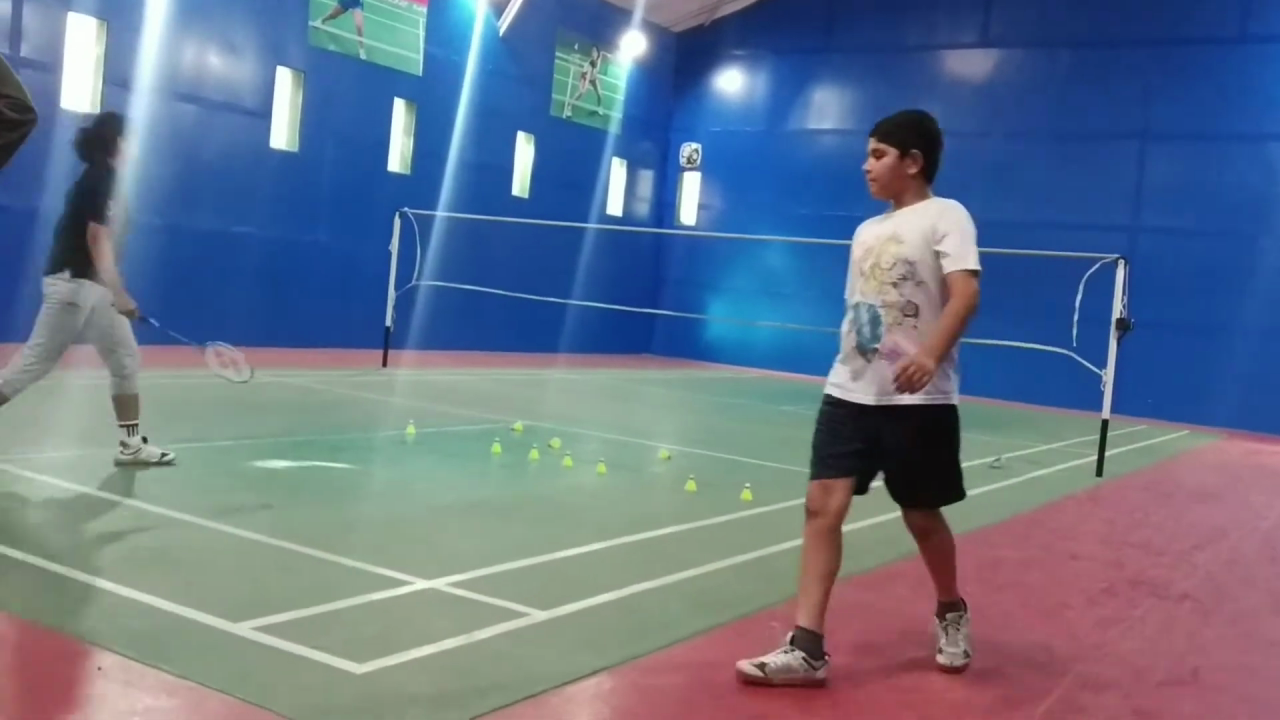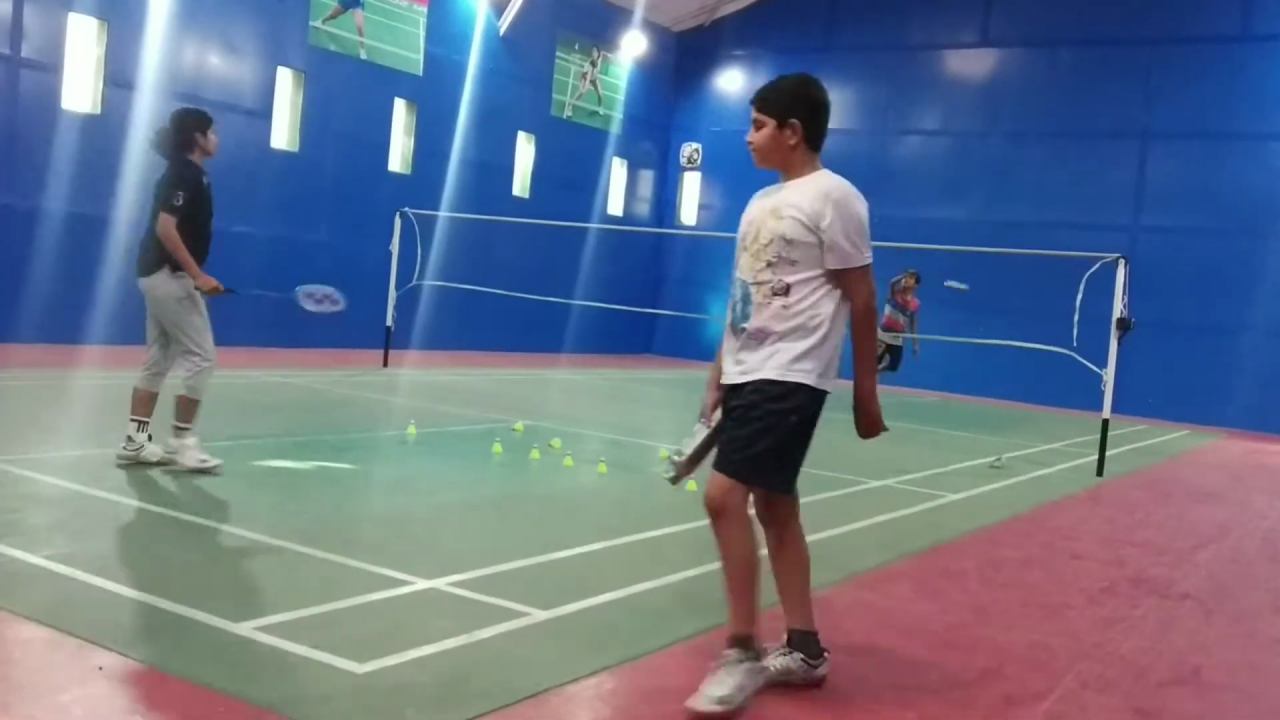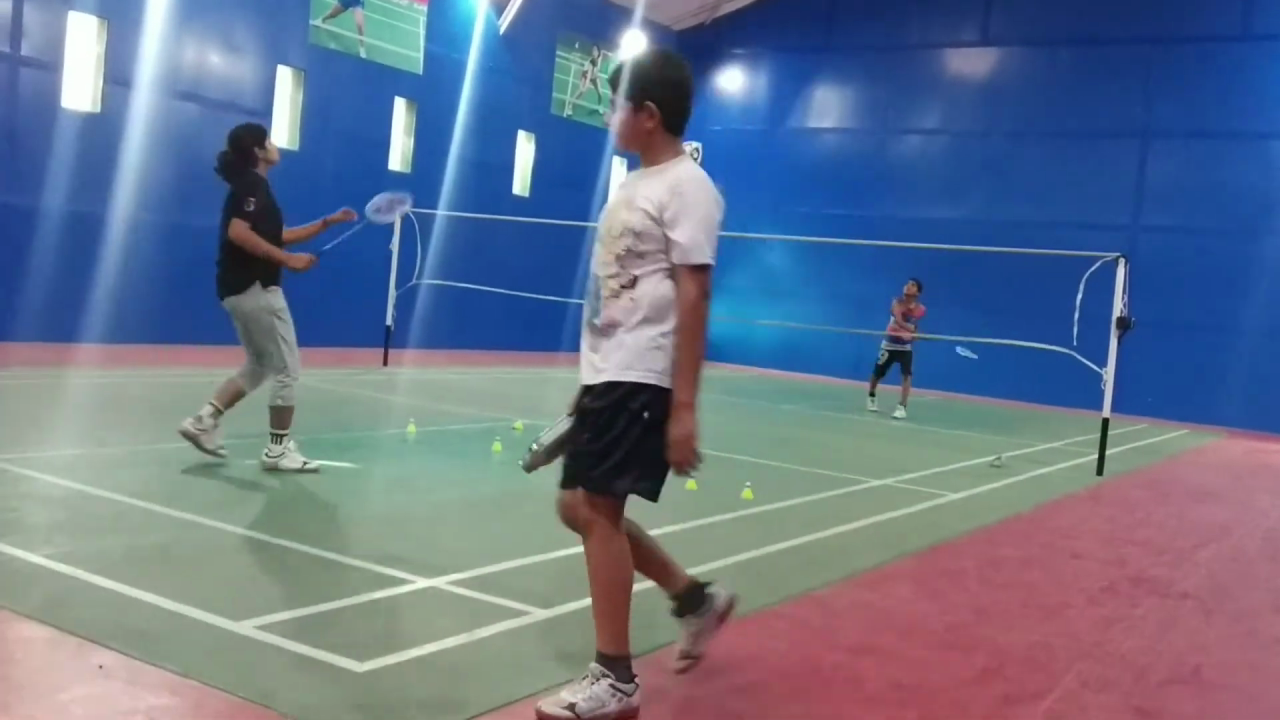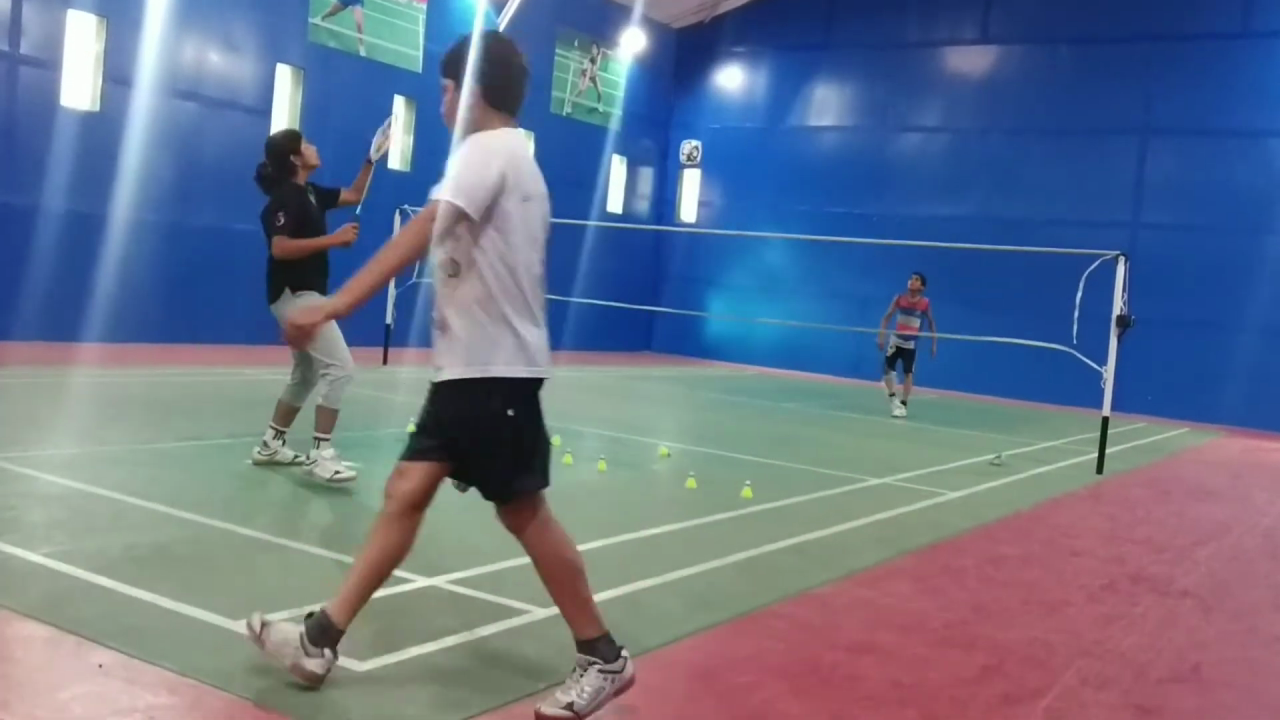
dt=0.3s
person 1, frame 1
left shoulder: (947, 217)
right shoulder: (867, 230)
left elbow: (965, 295)
left wrist: (929, 353)
left hip: (914, 400)
right hip: (849, 392)
left knee: (921, 514)
right knee: (823, 505)
left ankle: (951, 611)
right ankle: (806, 646)
person 1, frame 2
left shoulder: (834, 197)
right shoulder: (761, 202)
left elbow: (861, 301)
left wrist: (867, 394)
right wrist: (718, 376)
left hip: (790, 377)
right hip: (745, 375)
left knee: (724, 495)
right knee: (775, 507)
left ankle: (743, 651)
right ankle: (804, 647)
person 1, frame 3
left shoulder: (687, 189)
right shoulder: (634, 185)
left elbow: (693, 304)
left wrist: (683, 411)
right wrist: (590, 375)
left hip: (644, 380)
right hip: (609, 375)
left knee: (595, 511)
right knee: (578, 504)
right ankle: (698, 599)
person 1, frame 4
left shoulder: (486, 151)
right shoulder: (513, 159)
left elbow: (424, 233)
left wrist: (336, 304)
left hip: (494, 369)
right hip: (469, 367)
left knee: (523, 515)
right knee: (405, 496)
left ankle: (603, 659)
right ankle: (320, 637)
person 2, frame 1
left shoulder: (103, 180)
right shoulder: (102, 180)
right elbow: (97, 239)
left wrist: (118, 293)
right wrist: (119, 293)
left hip: (93, 287)
right hip: (72, 282)
left knee: (126, 362)
right knee: (36, 362)
left ankle: (132, 443)
person 2, frame 2
left shoulder: (190, 175)
right shoulder: (182, 175)
right elbow: (165, 229)
left wrist: (196, 276)
right wrist: (198, 274)
left hip: (167, 277)
right hip: (169, 277)
left knee: (158, 360)
right knee: (200, 357)
left ankle: (136, 441)
right ankle: (182, 442)
person 2, frame 3
left shoulder: (254, 188)
right shoulder: (253, 186)
left elbow: (282, 237)
right elbow: (237, 233)
left wrist: (326, 222)
right wrist: (287, 259)
left hip: (241, 290)
right hip: (256, 290)
left knee: (257, 368)
right knee: (286, 370)
left ankle: (203, 419)
right ankle: (279, 449)
person 2, frame 4
left shoulder: (310, 193)
right shoulder: (285, 198)
left elbow: (354, 195)
right elbow: (280, 249)
left wrist: (371, 161)
right wrist: (333, 239)
left hip: (304, 295)
right hip: (296, 295)
left knee: (305, 375)
right knee: (338, 369)
left ankle: (271, 445)
right ankle: (322, 453)
